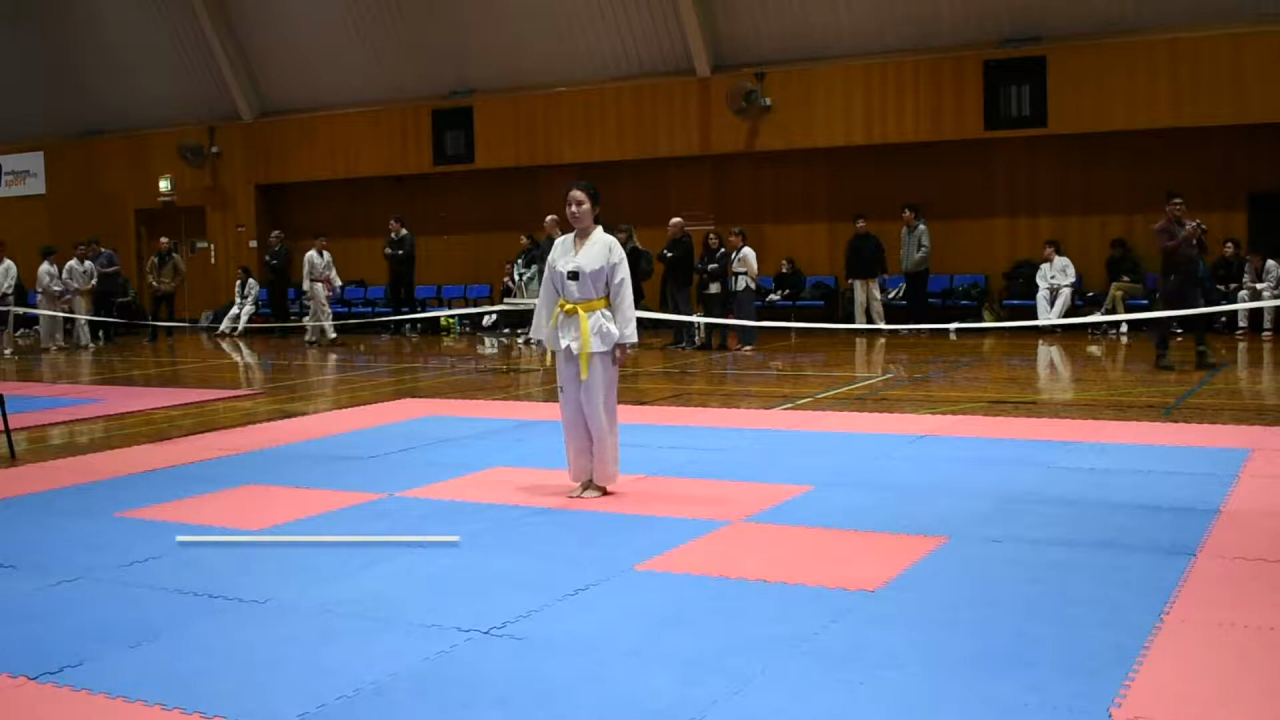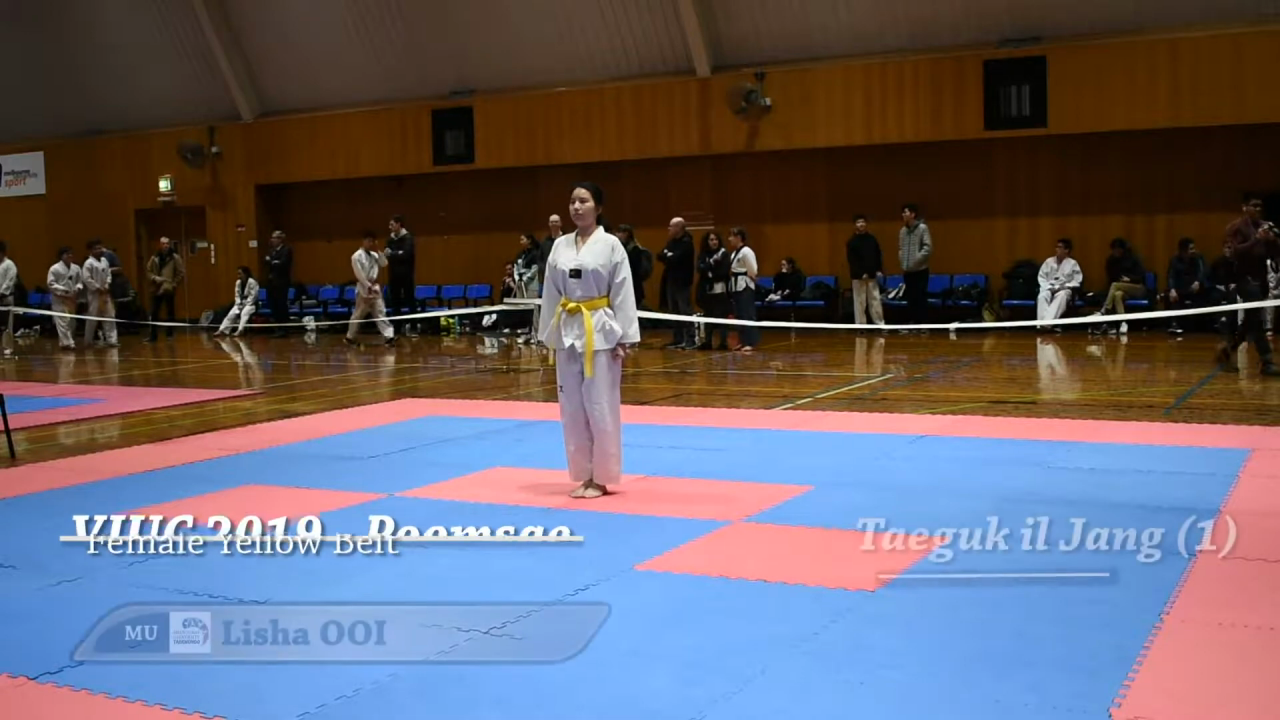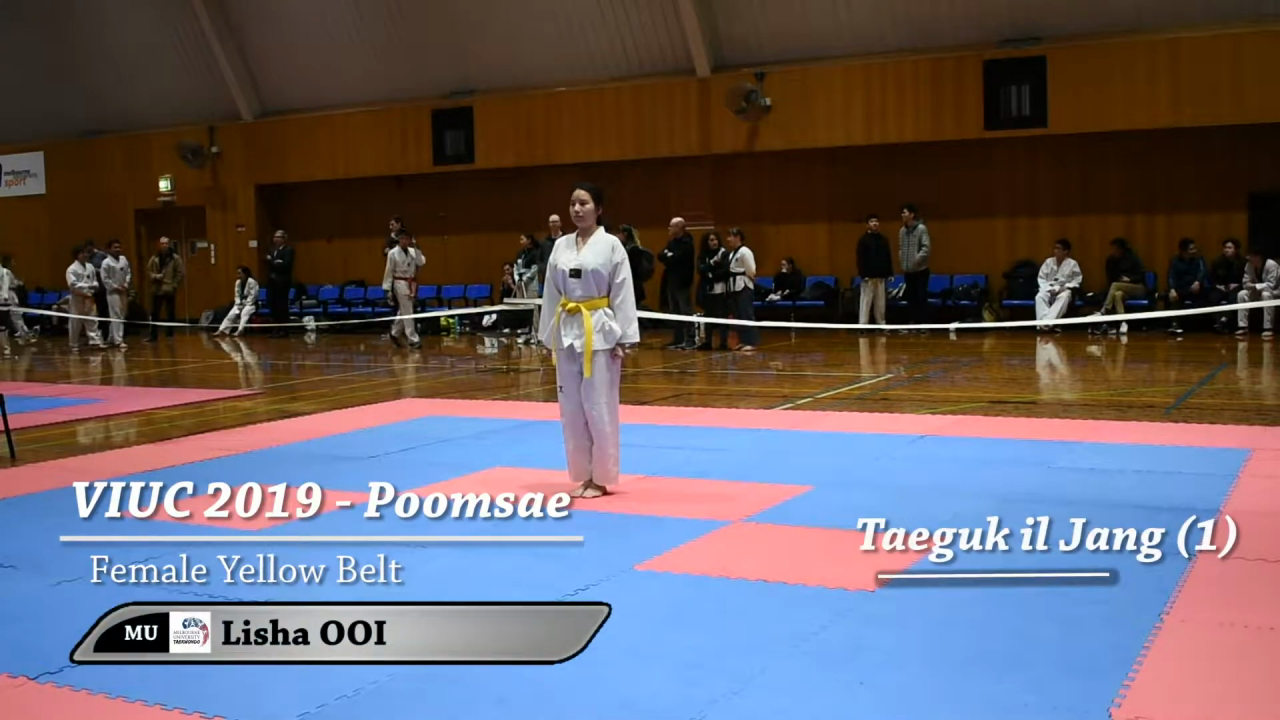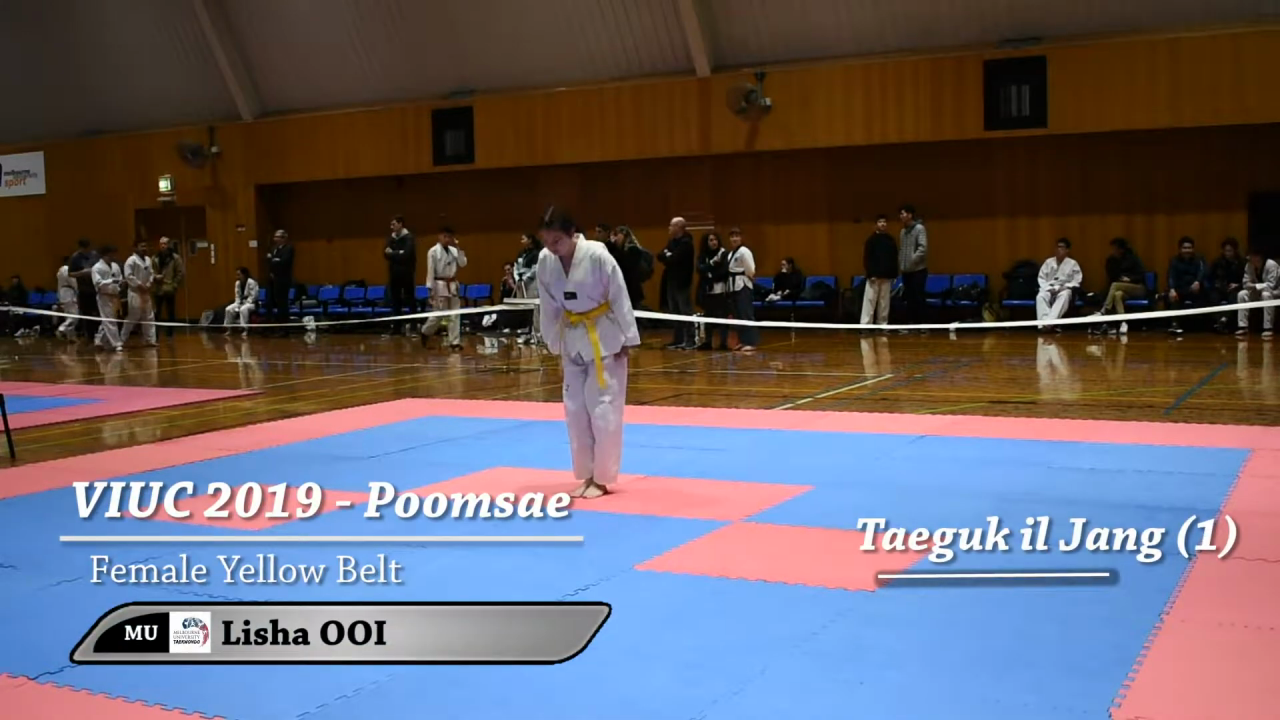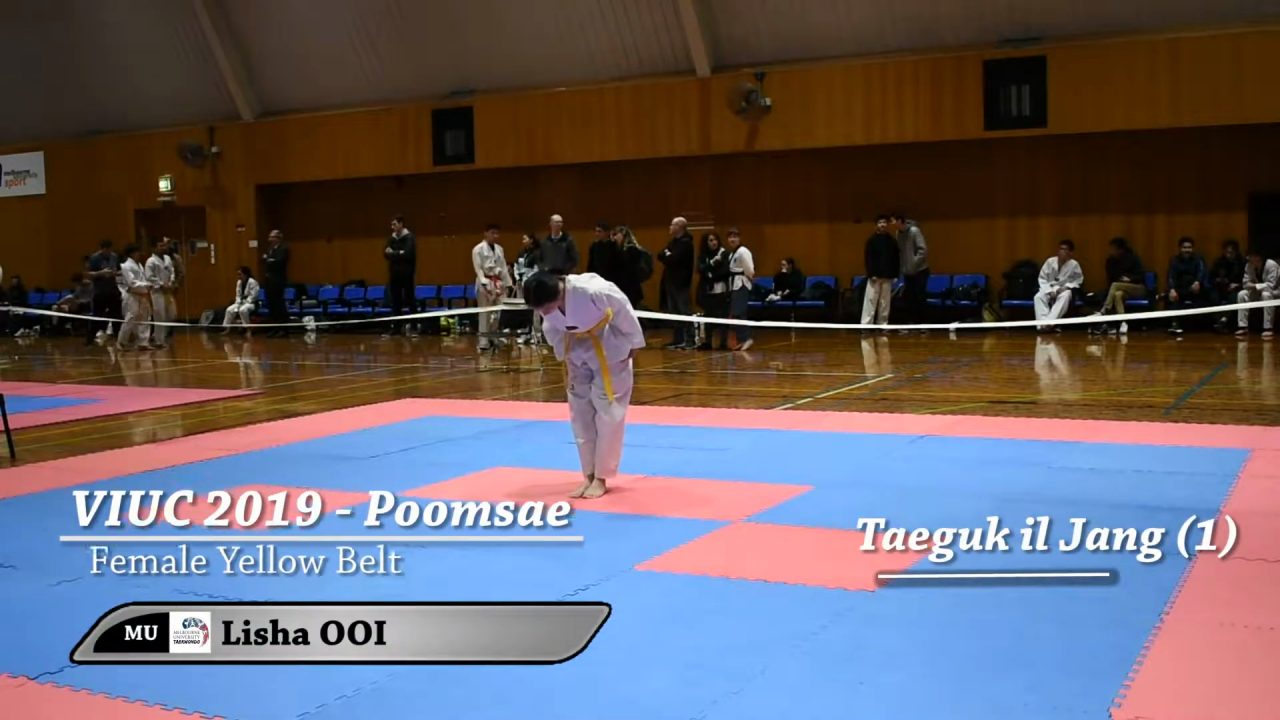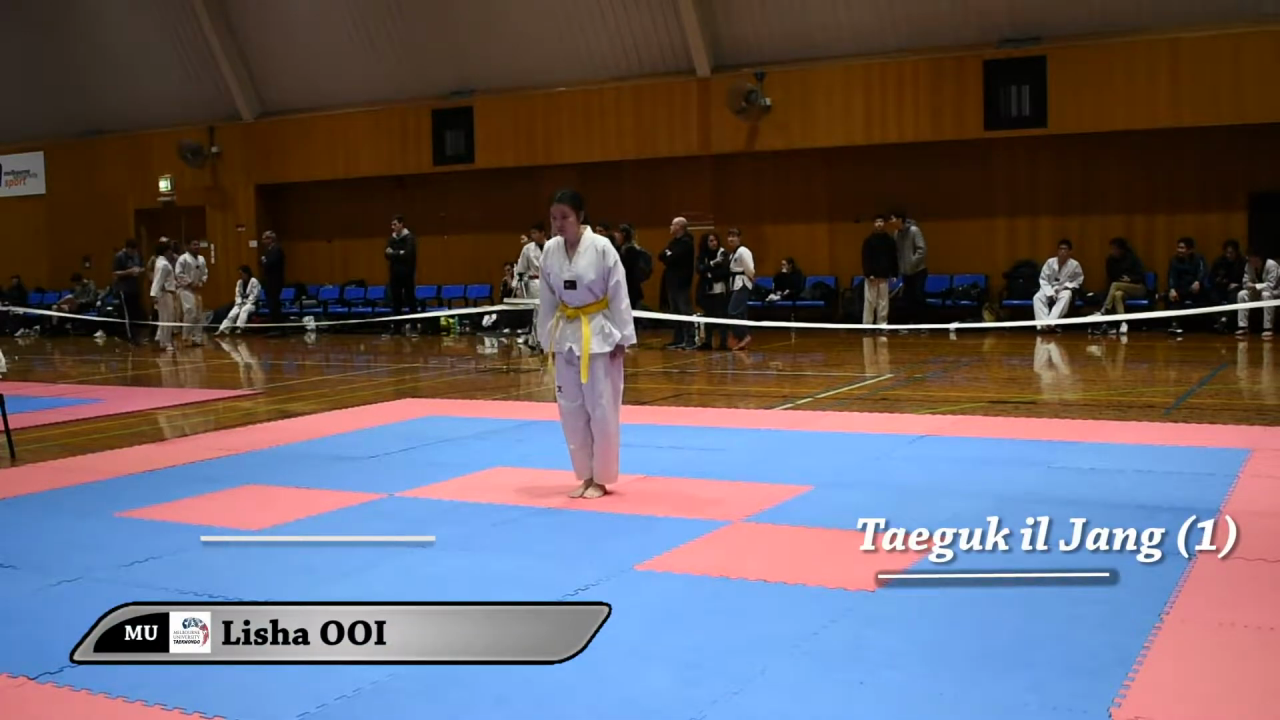
dt=0.7s
person 1, frame 1
left shoulder: (609, 245)
right shoulder: (560, 245)
left elbow: (622, 295)
right elbow: (548, 293)
left wrist: (623, 340)
right wrist: (544, 335)
left hip: (597, 333)
right hip: (565, 333)
left knee: (598, 408)
right knee: (572, 409)
left ankle: (601, 479)
right ankle: (584, 475)
person 1, frame 2
left shoulder: (610, 244)
right shoulder: (560, 245)
left elbow: (623, 294)
right elbow: (550, 293)
left wrist: (623, 339)
right wrist: (548, 336)
left hip: (600, 332)
right hip: (567, 332)
left knee: (600, 406)
right knee: (572, 407)
left ankle: (601, 478)
right ankle: (584, 475)
person 1, frame 3
left shoulder: (611, 245)
right shoulder: (561, 245)
left elbow: (623, 295)
right elbow: (551, 293)
left wrist: (622, 339)
right wrist: (550, 336)
left hip: (599, 332)
right hip: (567, 332)
left knee: (599, 407)
right knee: (571, 408)
left ankle: (601, 478)
right ankle: (584, 475)
person 1, frame 4
left shoulder: (598, 256)
right shoulder: (545, 262)
left elbow: (620, 301)
right elbow: (549, 308)
left wrist: (626, 342)
right wrist: (556, 343)
left hip: (604, 339)
right hip: (572, 339)
left knee: (604, 409)
right knee: (576, 410)
left ankle: (601, 478)
right ankle: (586, 476)
person 1, frame 5
left shoulder: (591, 290)
right shoulder: (543, 302)
left elbow: (623, 310)
left wrist: (633, 344)
right wrist: (563, 351)
left hip: (609, 345)
right hip: (577, 347)
left knee: (608, 409)
right knee: (580, 410)
left ankle: (601, 477)
right ankle: (589, 475)
person 1, frame 6
left shoulder: (601, 248)
right shoulder: (549, 251)
left elbow: (619, 296)
right elbow: (547, 299)
left wrist: (621, 340)
right wrist: (549, 339)
left hip: (599, 336)
right hip: (565, 336)
left knee: (602, 409)
right knee: (571, 409)
left ankle: (601, 479)
right ankle: (586, 476)
